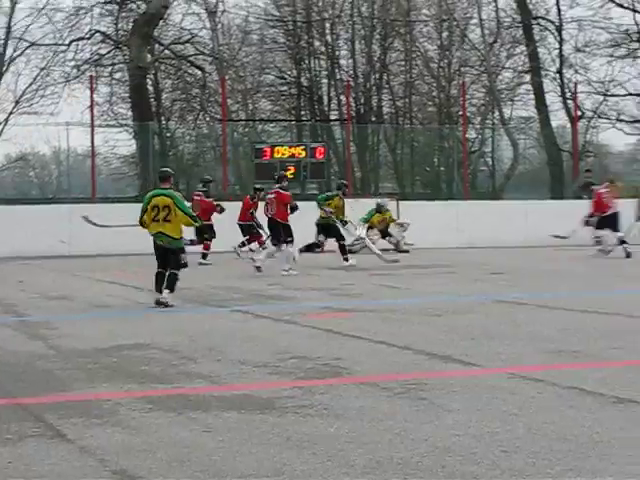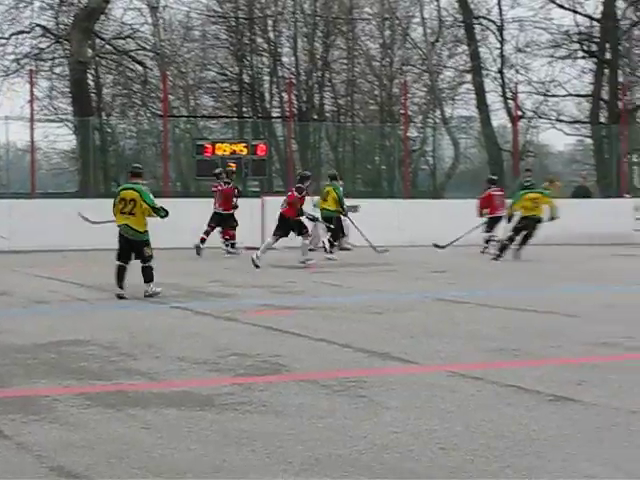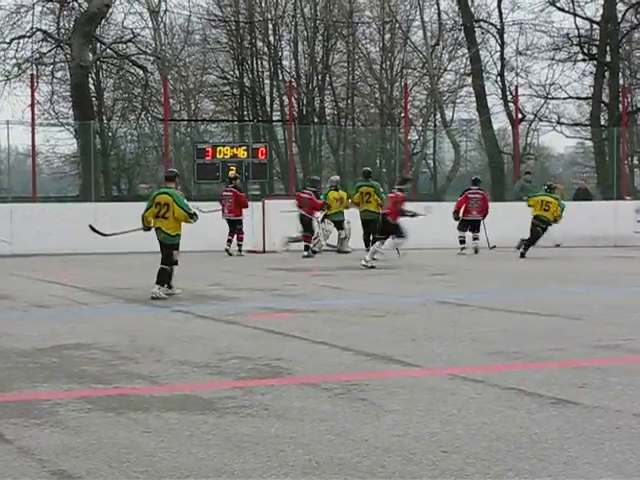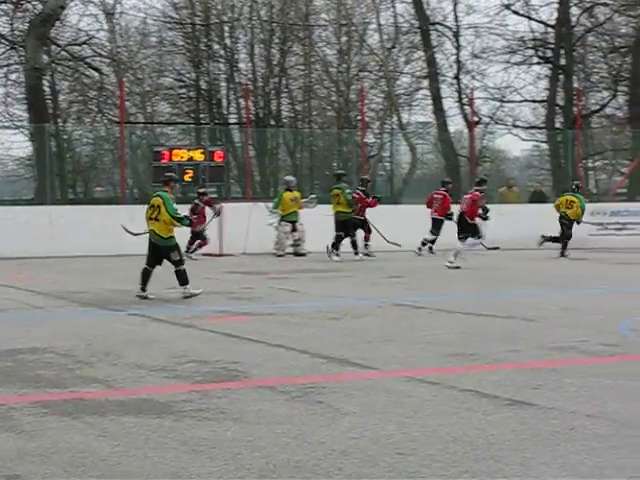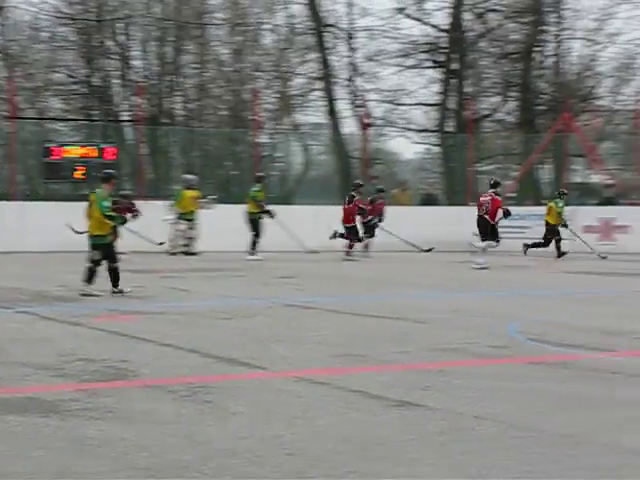
dt=0.5s
person 1, frame 1
left shoulder: (150, 196)
right shoulder: (175, 196)
left elbow: (144, 219)
right elbow: (189, 217)
left wrist: (148, 226)
right wrist: (195, 221)
left hip: (158, 238)
right hip: (174, 239)
left knee: (162, 267)
right knee: (174, 268)
left ankle: (159, 295)
right ankle: (165, 296)
person 1, frame 2
left shoulder: (120, 190)
right shoulder: (142, 190)
left elbow: (116, 210)
right elbow: (151, 207)
right wrist: (162, 213)
left hip: (124, 230)
right hip: (138, 231)
left knee: (122, 260)
right knee: (146, 260)
left ankle: (120, 289)
right ankle: (149, 288)
person 1, frame 3
left shoulder: (156, 194)
right shoulder: (176, 194)
left elbow: (147, 214)
right elbow: (186, 214)
left wrist: (146, 225)
right wrist: (194, 217)
left hip: (160, 233)
right hip: (172, 234)
left knee: (168, 261)
right knee: (167, 263)
left ankle: (169, 288)
right ankle: (156, 290)
person 1, frame 4
left shoulder: (155, 197)
right shoulder: (168, 198)
left elbow: (148, 216)
right elbow: (173, 217)
right wrist: (187, 221)
left hip: (154, 236)
right hip: (165, 237)
left knee: (150, 264)
right knee: (179, 263)
left ankle: (142, 291)
right ankle: (186, 290)
person 1, frame 5
left shoulder: (98, 193)
right shoulder: (102, 195)
left elbow: (91, 213)
right elbow: (104, 214)
right wrist: (119, 219)
left hip: (104, 233)
right hip: (99, 234)
left knee: (113, 260)
right knee: (95, 262)
left ankle: (116, 287)
right ankle: (86, 288)
